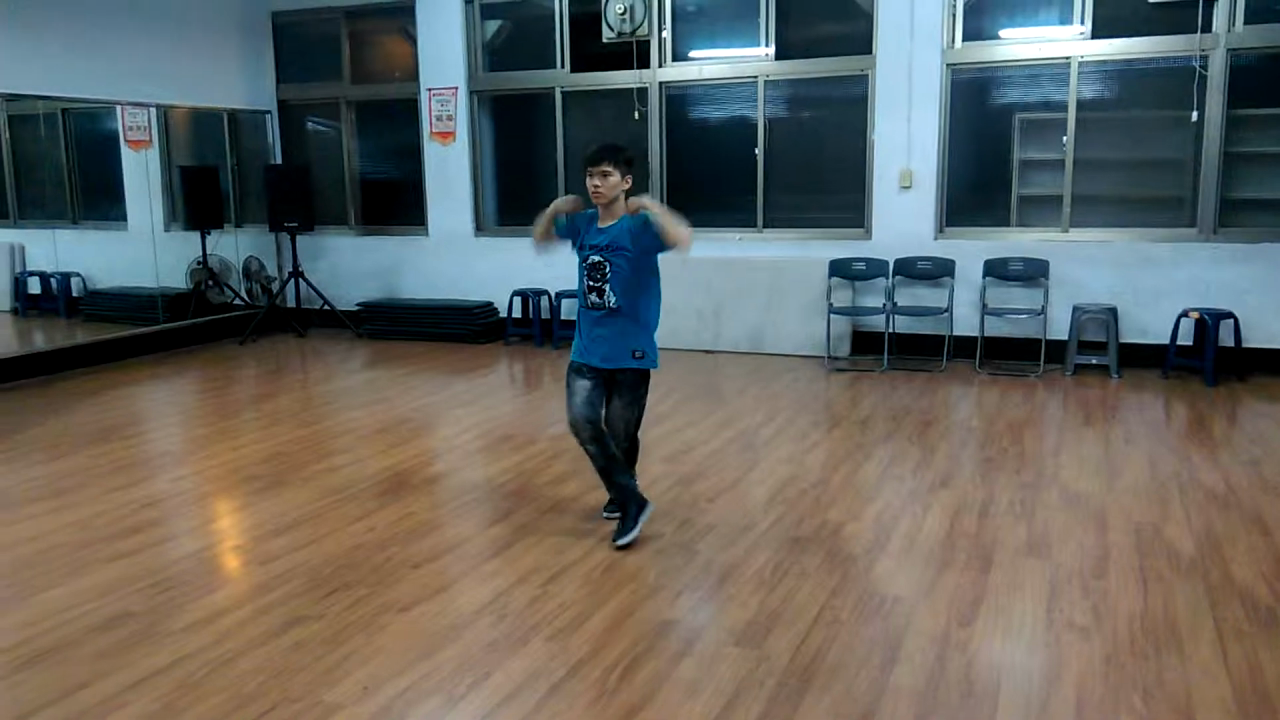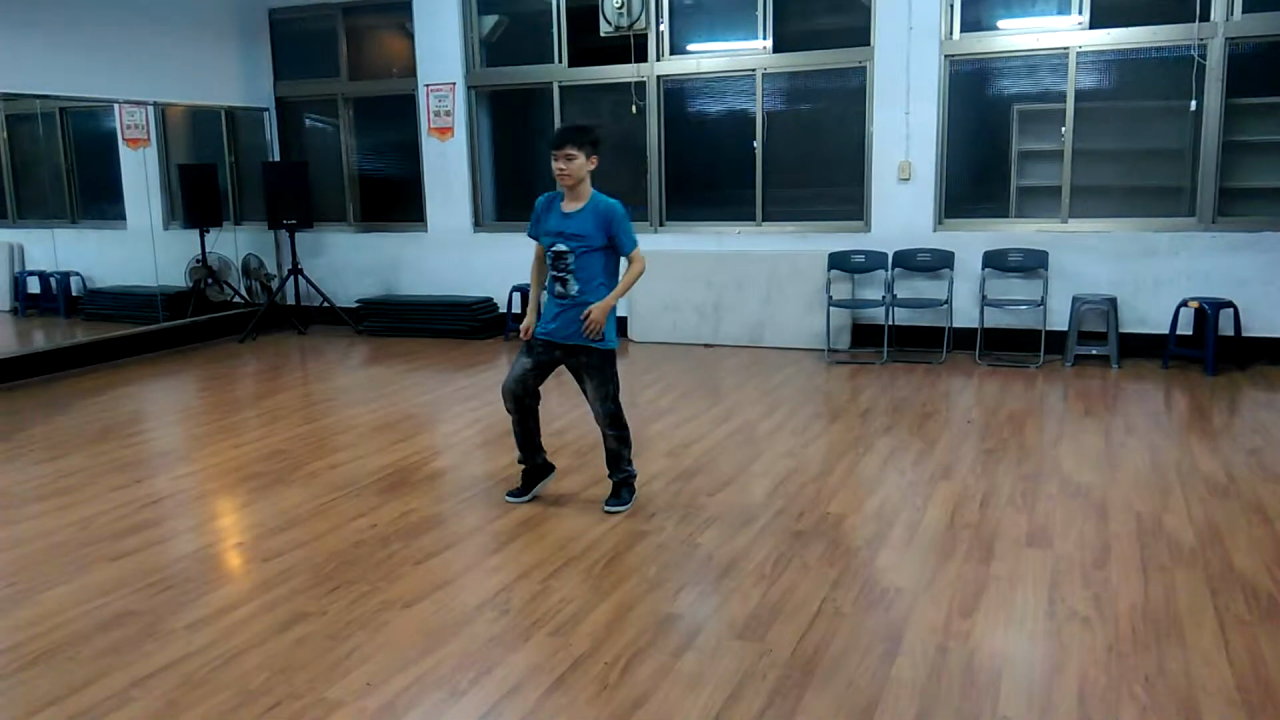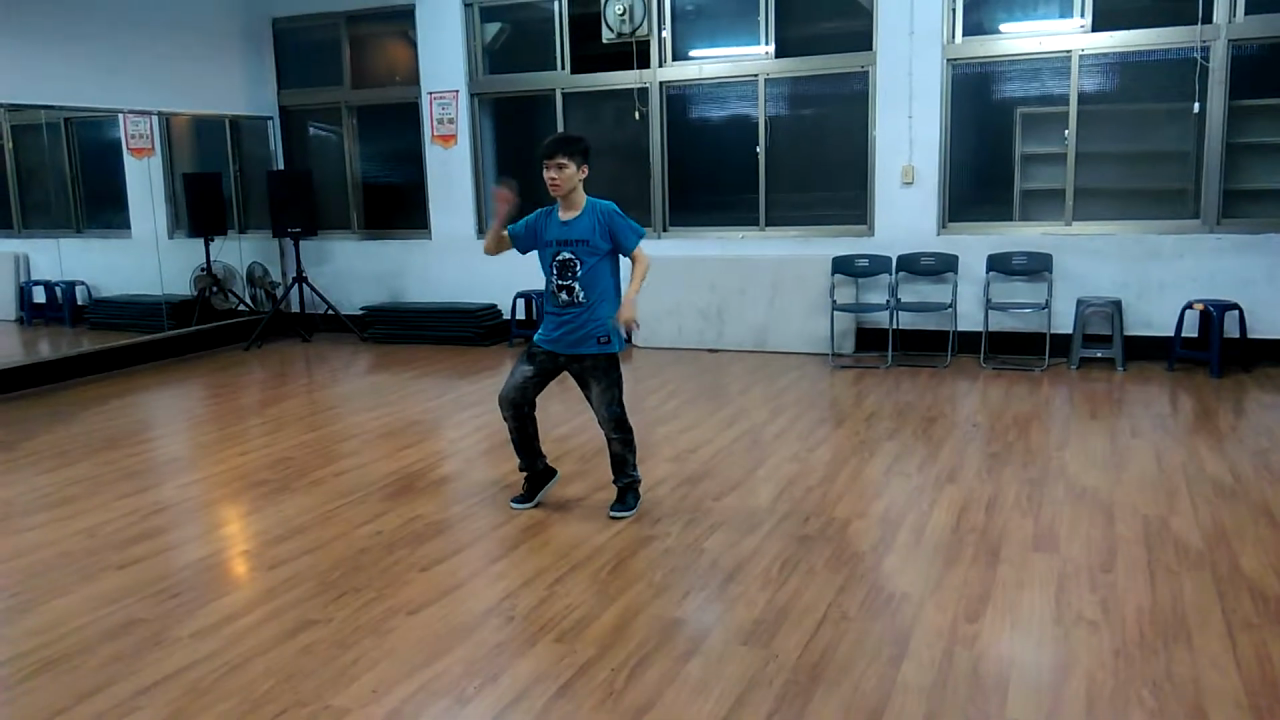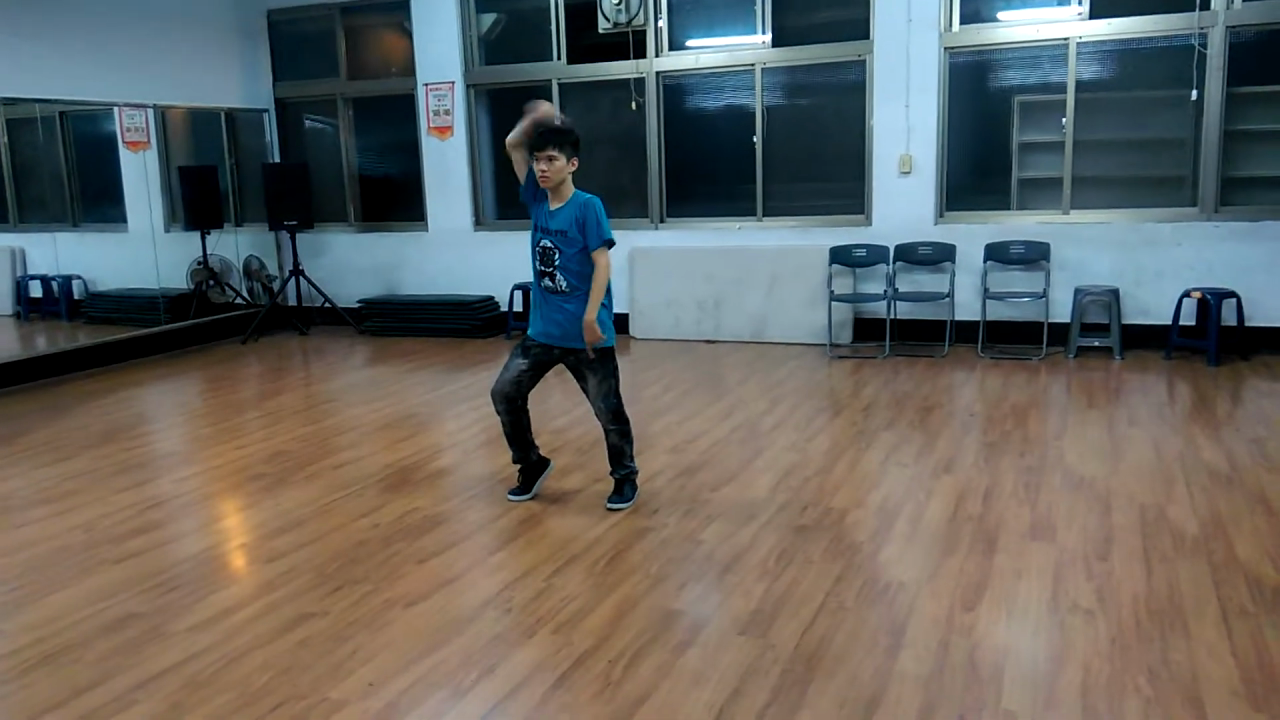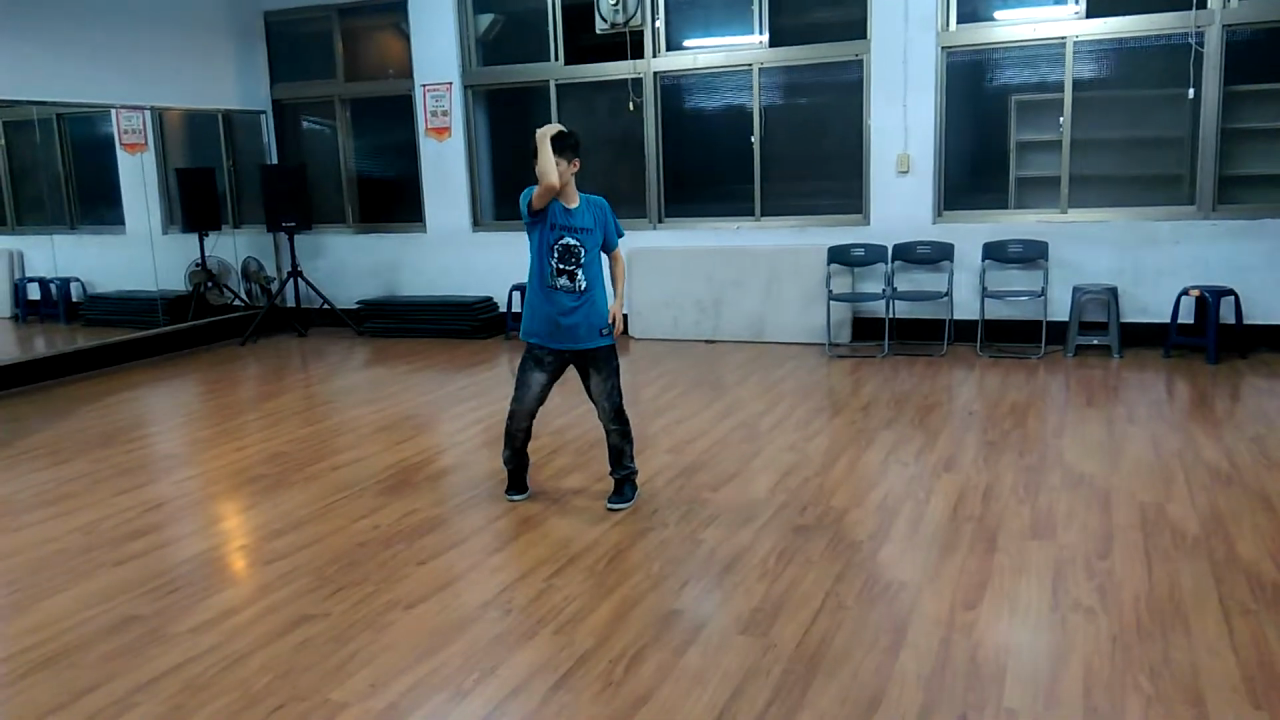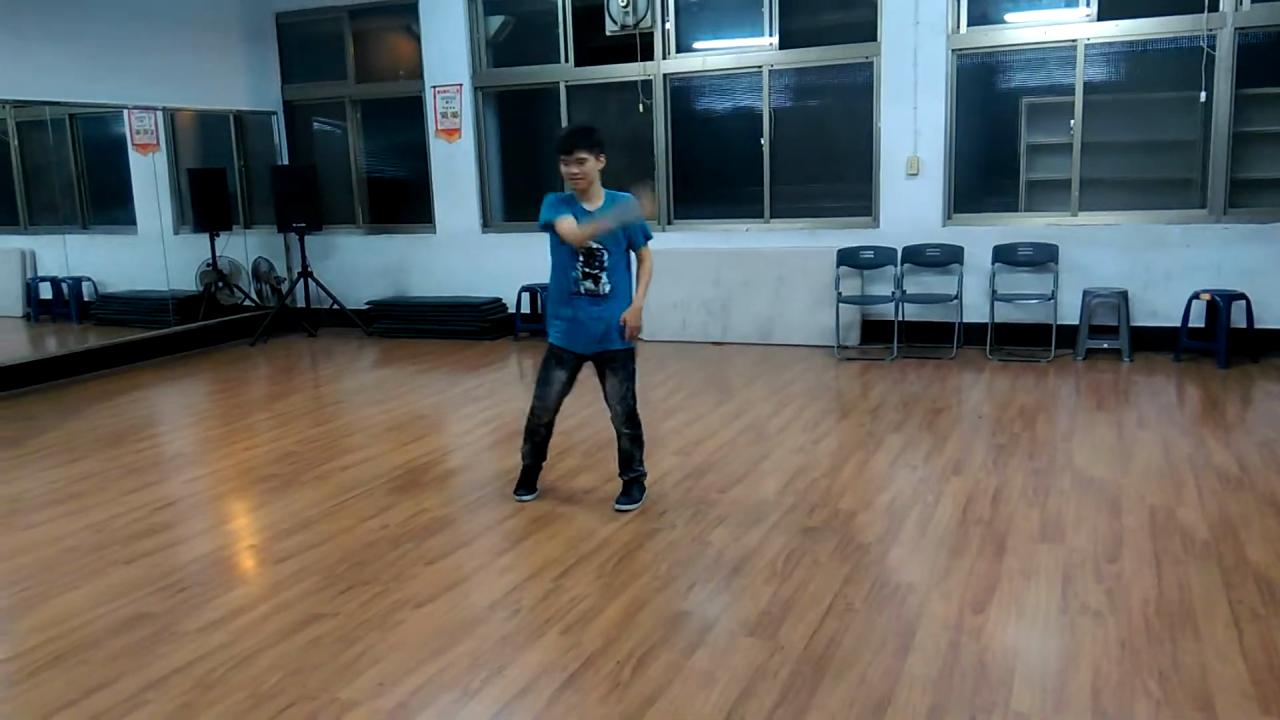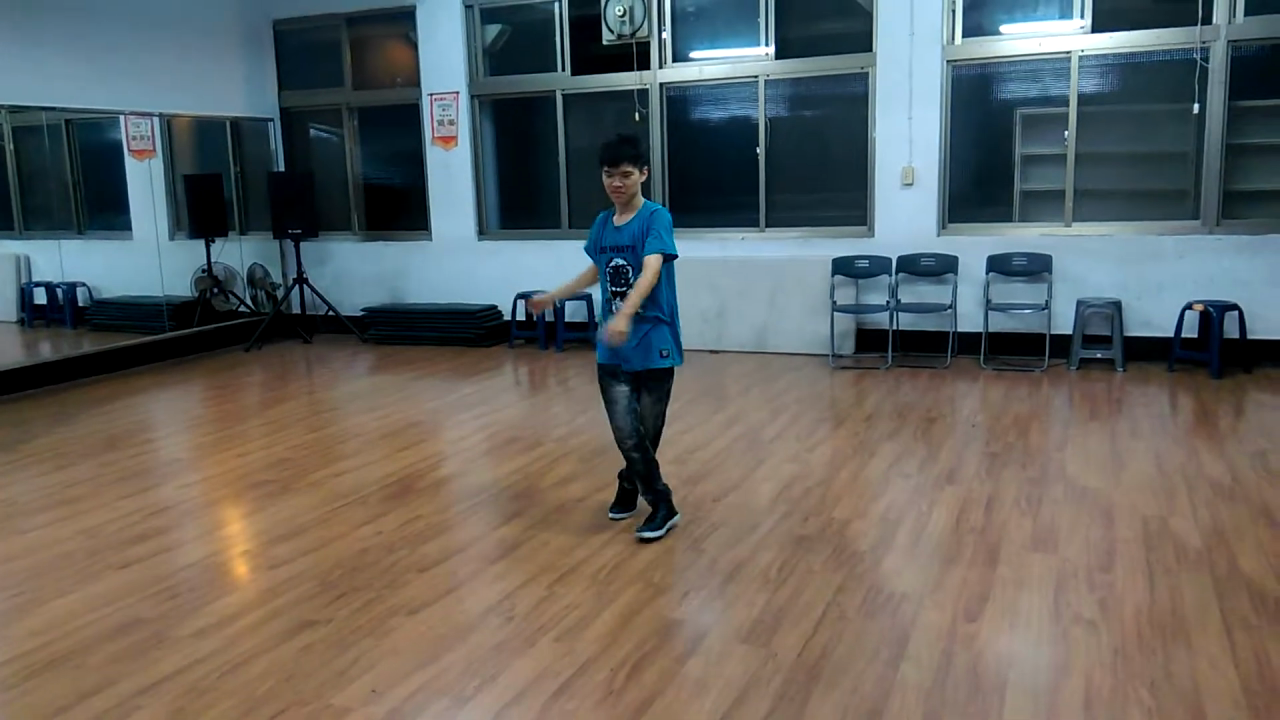
dt=0.7s
person 1, frame 1
left shoulder: (642, 225)
right shoulder: (582, 222)
left elbow: (683, 240)
right elbow: (539, 237)
left wrist: (651, 207)
right wrist: (555, 209)
left hip: (631, 350)
right hip: (587, 348)
left knee: (622, 431)
right knee: (582, 422)
left ankle: (624, 490)
right ankle: (630, 501)
person 1, frame 2
left shoulder: (608, 210)
right shoulder: (544, 206)
left elbow: (637, 264)
left wrist: (605, 306)
right wrist: (532, 311)
left hip: (590, 331)
right hip: (549, 326)
left knee: (605, 411)
right knee: (515, 390)
left ankle: (624, 479)
right ankle: (536, 467)
person 1, frame 3
left shoulder: (606, 214)
right shoulder: (541, 220)
left elbow: (640, 259)
right elbow: (493, 247)
left wrist: (629, 299)
right wrist: (500, 215)
left hip: (596, 339)
right hip: (550, 336)
left knee: (610, 417)
right knee: (512, 399)
left ankle: (628, 485)
right ankle: (538, 473)
person 1, frame 4
left shoulder: (588, 206)
right shoulder: (536, 199)
left elbow: (601, 265)
right elbow: (513, 144)
left wrist: (590, 318)
right wrist: (535, 116)
left hip: (586, 331)
right hip: (542, 331)
left knee: (607, 410)
right knee: (504, 392)
left ankle: (625, 477)
right ankle: (532, 465)
person 1, frame 5
left shoulder: (598, 208)
right shoulder: (534, 205)
left elbow: (615, 257)
right elbow: (549, 184)
left wrist: (619, 302)
right wrist: (542, 137)
left hip: (593, 332)
right hip: (544, 334)
left knee: (610, 410)
right knee: (522, 409)
left ankle: (625, 478)
right ankle: (516, 471)
person 1, frame 6
left shoulder: (624, 204)
right shoulder: (554, 205)
left elbow: (644, 258)
right elbow: (575, 235)
left wrist: (637, 306)
right wrist: (624, 214)
left hip: (614, 331)
right hip: (567, 330)
left knee: (623, 412)
right knee: (542, 409)
left ankle: (634, 480)
right ankle: (530, 470)
person 1, frame 7
left shoulder: (656, 217)
right shoulder: (603, 224)
left elbow: (651, 273)
left wrist: (623, 316)
right wrist: (553, 297)
left hip: (654, 346)
right hip: (613, 351)
left knee: (647, 432)
right knee: (627, 434)
left ankle: (628, 486)
right ankle: (662, 505)
